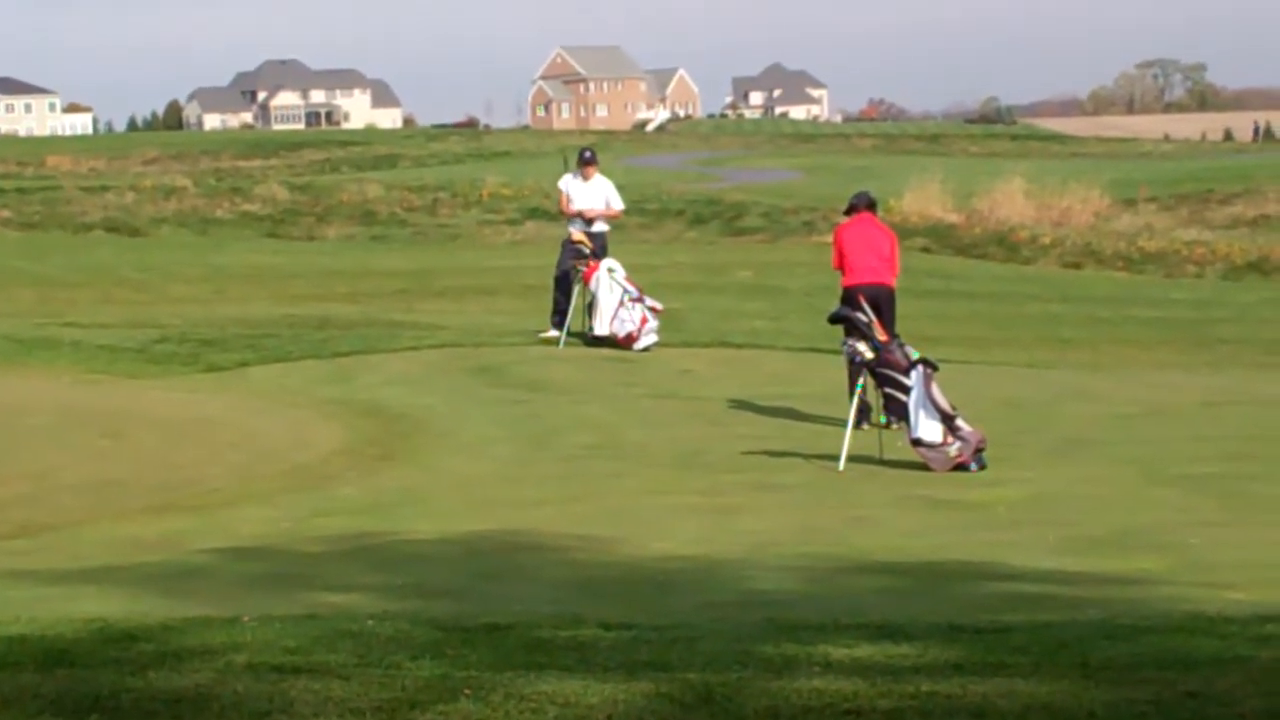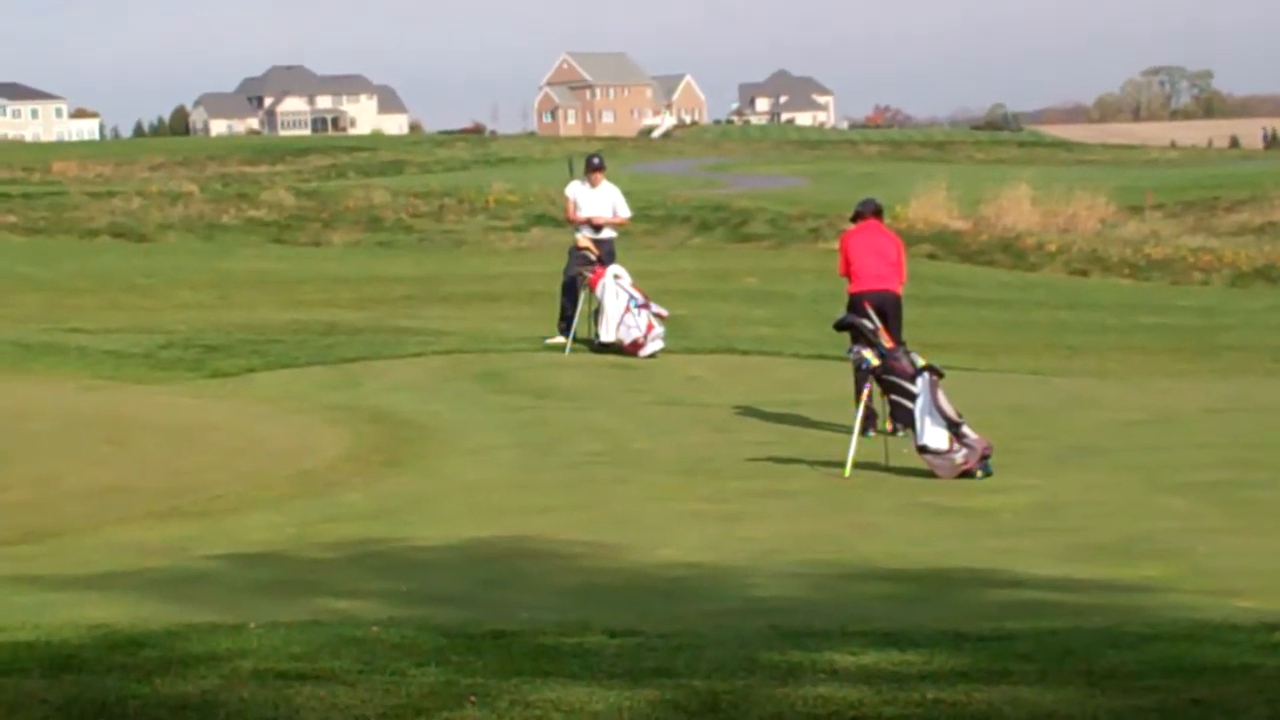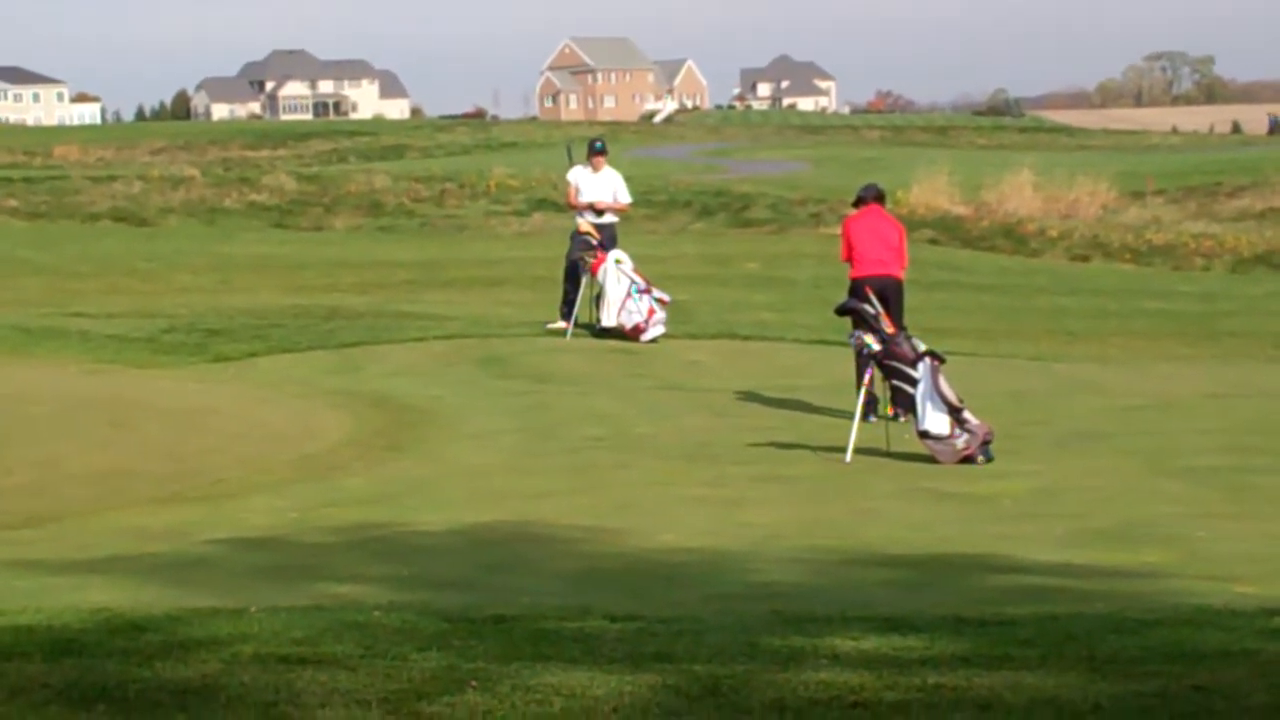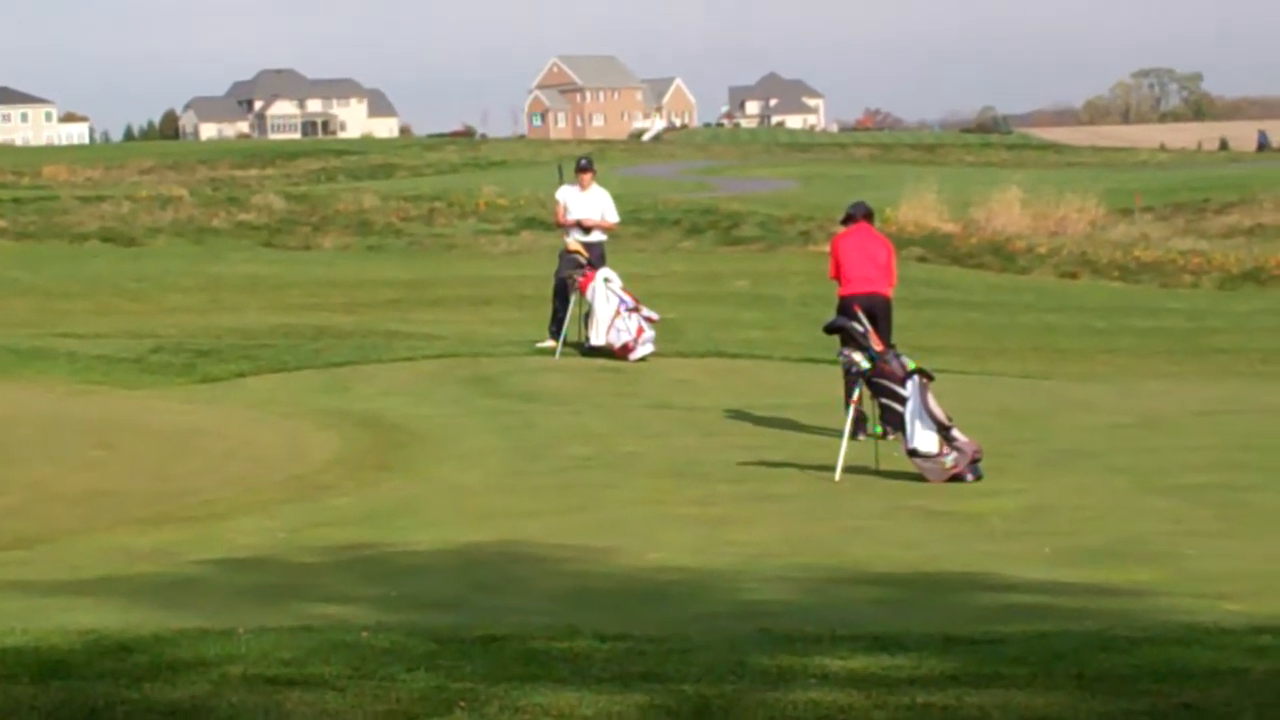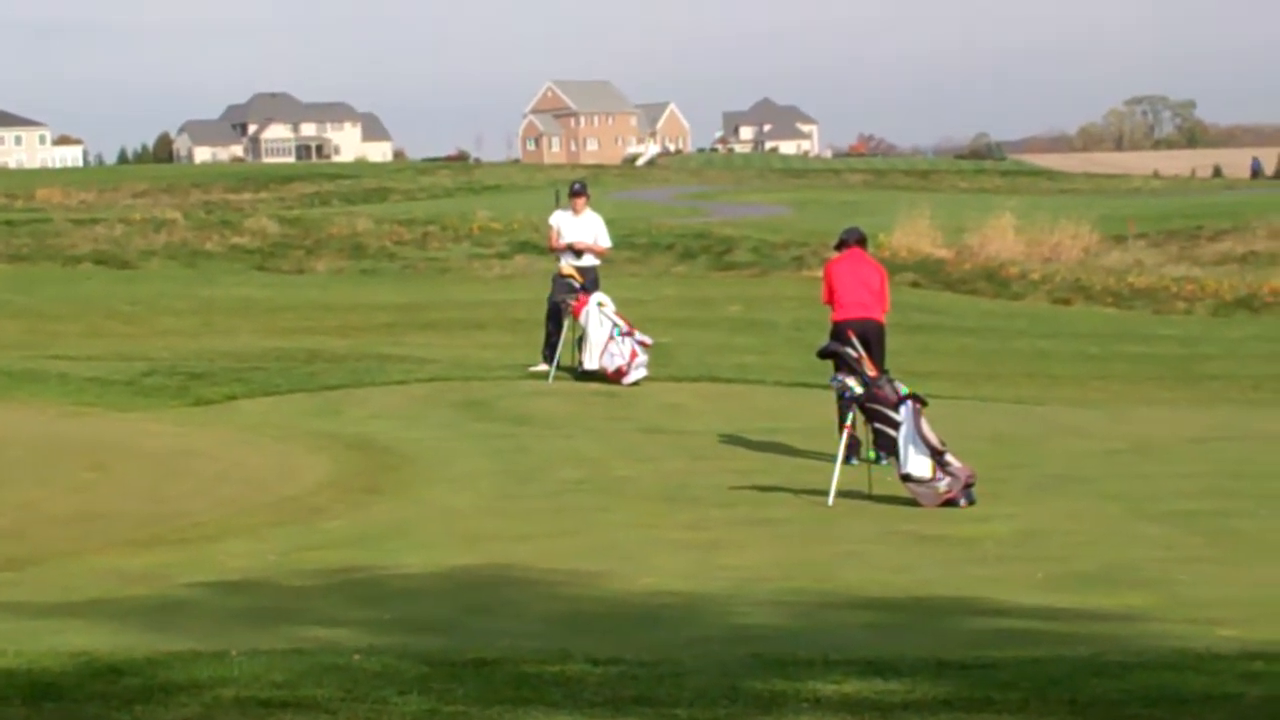
dt=0.3s
person 1, frame 1
left shoulder: (842, 230)
right shoulder: (887, 232)
left elbow: (838, 265)
right elbow: (895, 270)
left hip: (855, 290)
right hip: (884, 290)
left ankle: (862, 414)
right ankle: (893, 413)
person 1, frame 2
left shoulder: (848, 237)
right shoulder: (894, 239)
left elbow: (844, 271)
right elbow: (901, 278)
left hip: (861, 296)
right hip: (890, 297)
left ankle: (868, 422)
right ankle: (899, 420)
person 1, frame 3
left shoulder: (850, 222)
right shoulder: (895, 224)
left elbow: (846, 256)
right elbow: (903, 262)
left hip: (863, 281)
right hip: (892, 281)
left ankle: (869, 407)
right ankle: (900, 406)
person 1, frame 4
left shoulder: (839, 240)
right shoulder: (884, 242)
left elbow: (835, 275)
right elbow: (891, 281)
left hip: (851, 299)
right hip: (880, 299)
left ankle: (858, 425)
person 1, frame 5
left shoulder: (832, 265)
right shoulder: (877, 267)
left elbow: (828, 300)
right elbow: (884, 306)
left hip: (844, 325)
right hip: (873, 325)
left ankle: (851, 449)
right ankle: (882, 449)
person 2, frame 1
left shoulder: (605, 184)
right shoulder: (568, 180)
left elbow: (618, 211)
right elbow: (563, 208)
left wrist: (597, 212)
right wrist: (580, 212)
left hip: (597, 237)
right hip: (574, 236)
right knee: (562, 277)
right ankle: (558, 325)
person 2, frame 2
left shoulder: (612, 191)
right shoulder: (575, 187)
left elbow: (625, 219)
right elbow: (569, 216)
left wrist: (605, 220)
right wrist: (588, 220)
left hip: (604, 244)
right hip: (582, 242)
right knee: (569, 283)
right ankle: (565, 332)
person 2, frame 3
left shoulder: (614, 176)
right shoulder: (577, 172)
left elbow: (625, 206)
right elbow: (571, 201)
left wrist: (606, 205)
right wrist: (590, 204)
left hip: (606, 229)
right hip: (584, 227)
right knee: (572, 267)
right ankle: (566, 317)
person 2, frame 4
left shoulder: (602, 195)
right shoulder: (565, 191)
left elbow: (612, 224)
right elbow: (559, 220)
left wrist: (594, 222)
right wrist: (577, 221)
left hip: (595, 247)
right hip: (572, 246)
right knee: (560, 286)
right ankle: (555, 335)
person 2, frame 5
left shoulder: (595, 220)
right shoulder: (559, 216)
left elbow: (604, 250)
right elbow: (552, 245)
left wrist: (586, 246)
right wrist: (568, 245)
left hip: (588, 272)
right knee: (554, 311)
right ankle: (548, 360)
